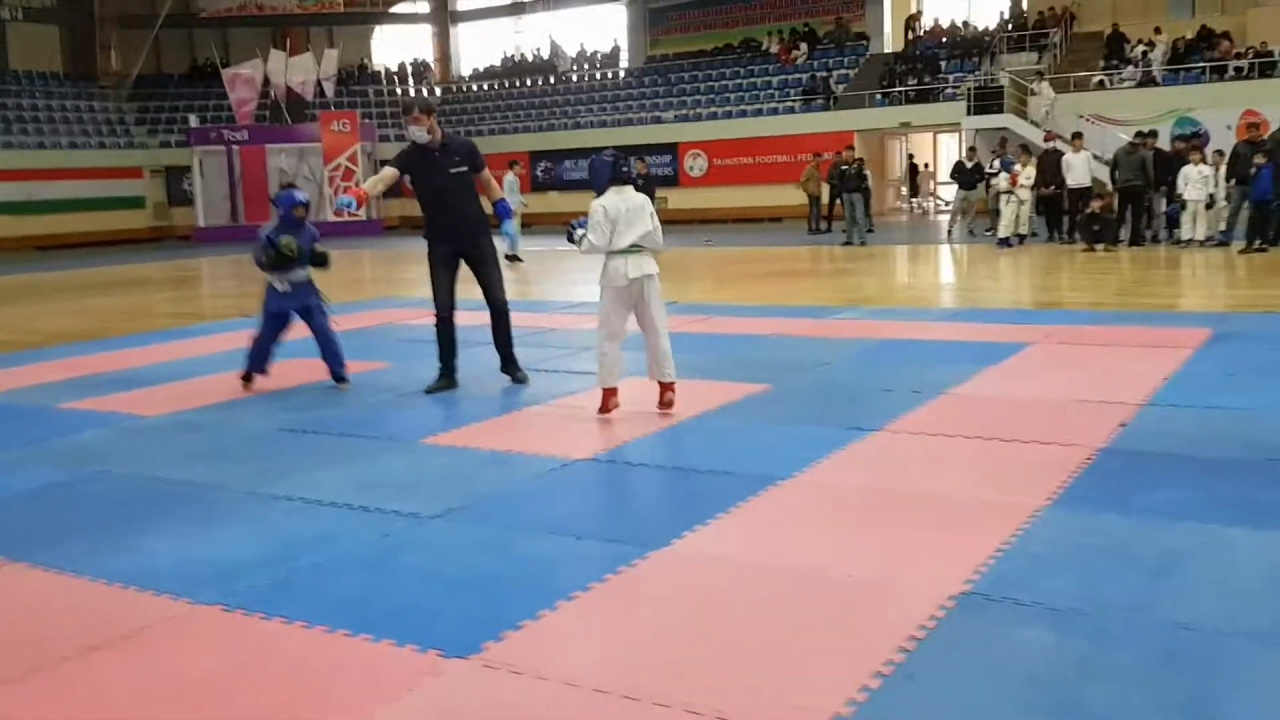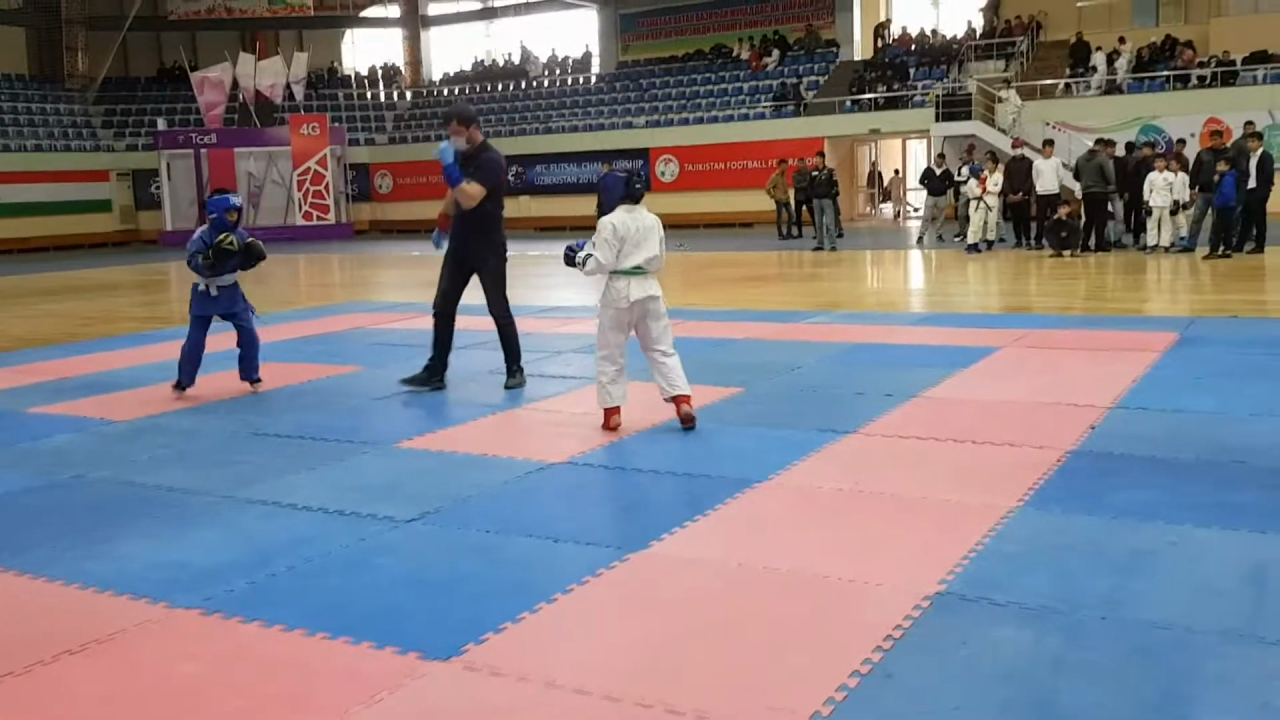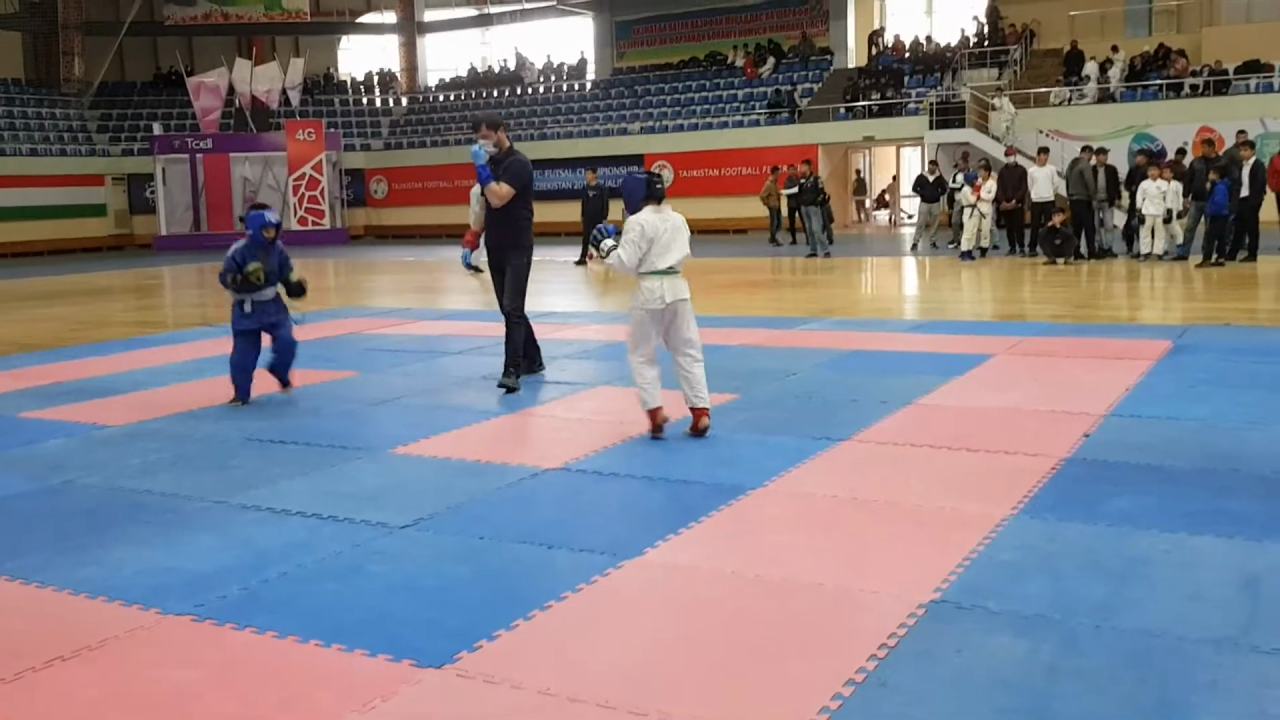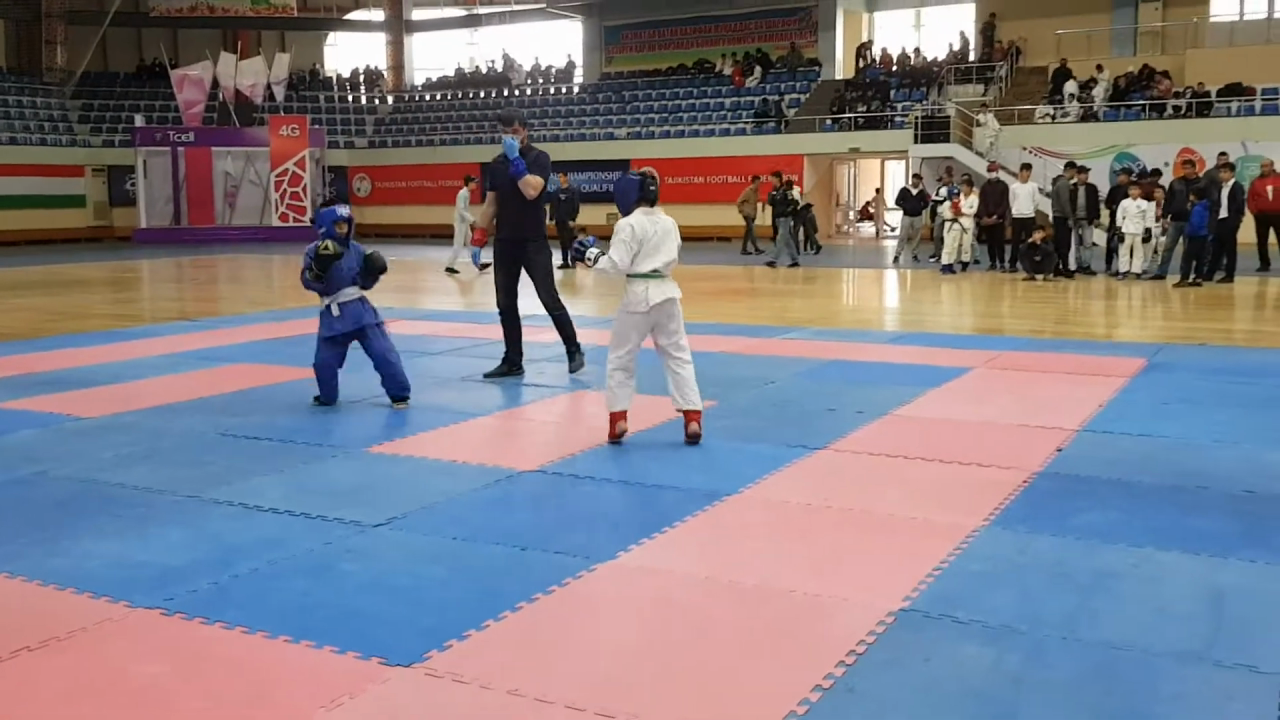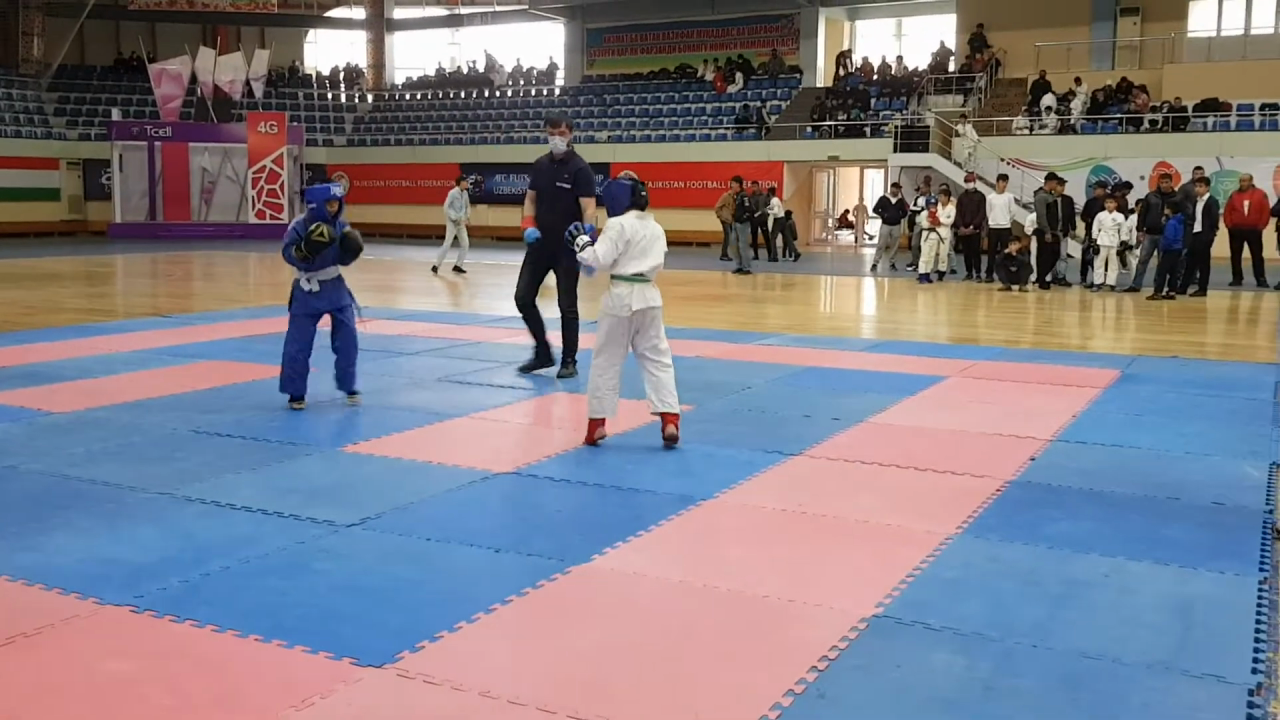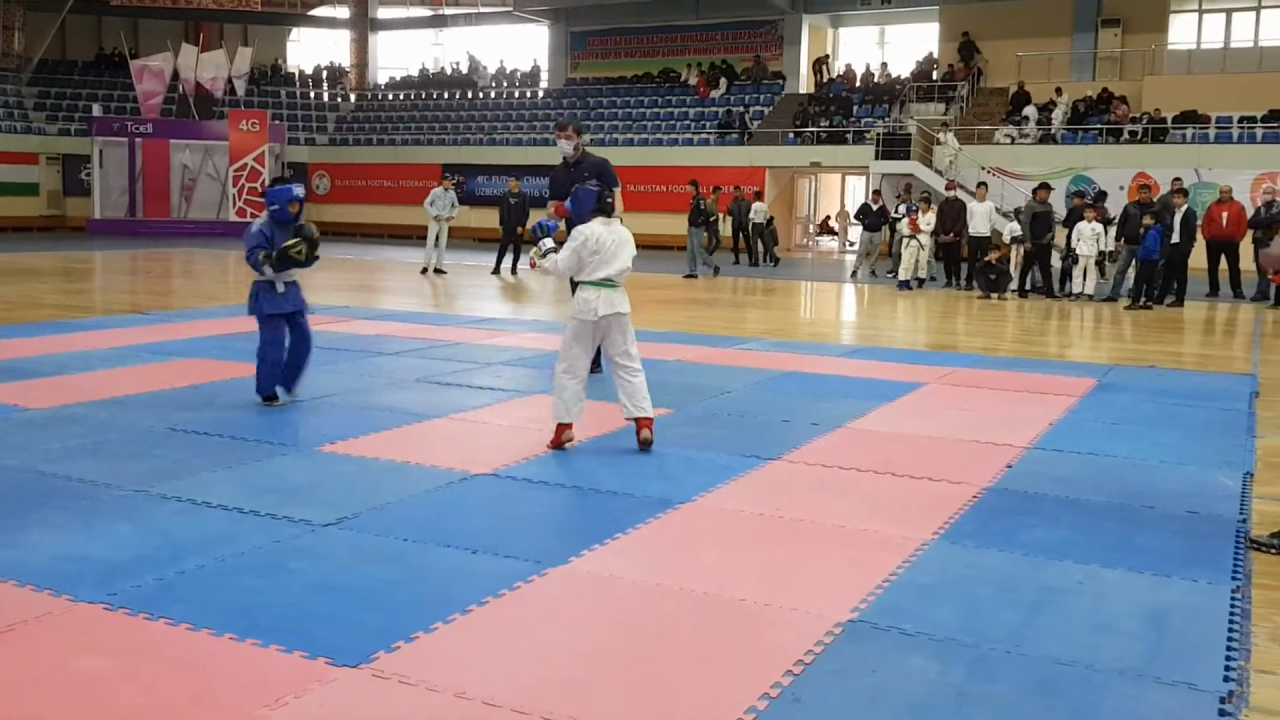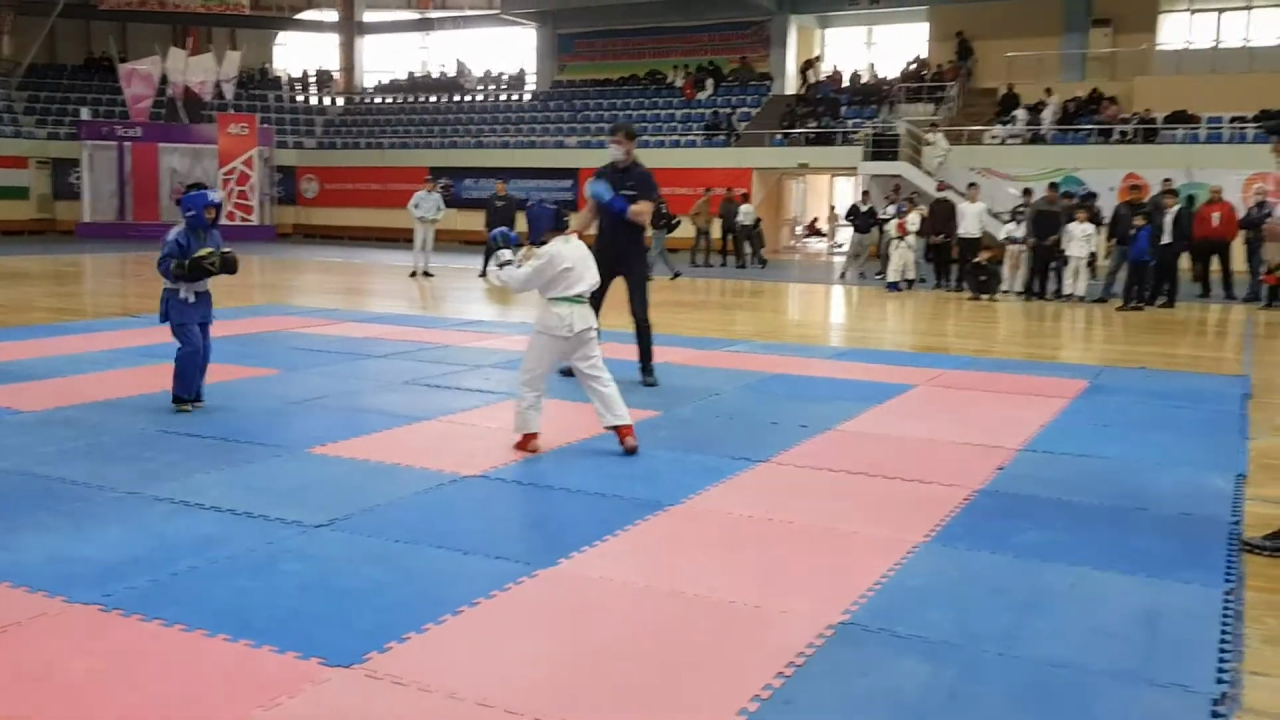
dt=0.5s
person 1, frame 1
left shoulder: (463, 146)
right shoulder: (409, 155)
left elbow: (488, 181)
right elbow: (381, 180)
left wrist: (507, 216)
right wrist: (355, 196)
left hip: (475, 236)
right hip: (440, 242)
left knee: (498, 302)
right knee: (443, 310)
left ankle: (509, 363)
right ankle: (446, 374)
person 1, frame 2
left shoulder: (492, 160)
right shoulder: (457, 155)
left elbow: (468, 199)
left wrist: (450, 166)
right wrist: (442, 226)
left hip: (488, 247)
right hip: (460, 245)
left knee: (499, 311)
right knee: (442, 308)
left ankle: (515, 369)
right ankle: (434, 372)
person 1, frame 3
left shoulder: (518, 163)
right shoulder: (490, 164)
left elbow: (498, 199)
left wrist: (481, 168)
left hip: (517, 248)
right hip: (496, 247)
left knee: (513, 309)
right knee: (509, 309)
left ankle: (511, 372)
right ankle: (532, 360)
person 1, frame 4
left shoulder: (539, 158)
right shoulder: (497, 164)
left elbow: (531, 191)
right elbow: (490, 204)
left wrist: (514, 158)
right wrist: (478, 240)
left hip: (533, 242)
right hip: (504, 243)
left knee: (549, 300)
right knee: (505, 305)
left ankle: (575, 351)
right ankle: (512, 361)
person 1, frame 5
left shoulder: (580, 168)
right shoulder: (540, 165)
left elbow: (589, 210)
right wrist: (528, 225)
left hip: (567, 246)
right hip: (539, 243)
left knee: (567, 305)
right knee: (523, 299)
left ankle: (569, 361)
right ankle: (541, 352)
person 1, frame 6
left shoulder: (599, 165)
right shoulder: (557, 174)
left elbow: (616, 200)
right elbow: (552, 211)
right wrist: (563, 209)
right ankle: (592, 359)
person 1, frame 7
left shoulder: (643, 176)
right shoulder: (603, 173)
left elbow: (643, 216)
right elbow: (590, 210)
left wrist: (612, 200)
right wrist: (572, 236)
left hip: (633, 255)
right hip: (603, 252)
left knee: (639, 314)
right knee: (588, 307)
left ankle: (647, 368)
person 2, frame 1
left shoulder: (601, 205)
right shoulder: (643, 201)
left elbow: (596, 245)
right elbow: (657, 240)
left wrist: (579, 235)
left hip: (617, 272)
right hip: (646, 268)
left knee: (611, 335)
right knee: (656, 332)
left ankle: (610, 396)
right ankle: (667, 389)
person 2, frame 2
left shoulder: (610, 223)
right shoulder: (653, 221)
left elbow: (603, 263)
right elbow: (658, 261)
left wrist: (580, 258)
left hip: (620, 291)
right hip: (648, 289)
left knee: (609, 354)
right knee: (662, 349)
left ankle: (612, 412)
right ankle: (683, 403)
person 2, frame 3
left shoulder: (637, 222)
right shoulder: (679, 220)
left elbow: (626, 262)
left wrist: (606, 246)
left hip: (650, 292)
right hip: (678, 290)
left knee: (641, 356)
right knee: (689, 353)
left ankle: (656, 410)
right ankle: (701, 413)
person 2, frame 4
left shoulder: (628, 225)
right shoulder: (670, 223)
left elbow: (617, 264)
left wrist: (591, 255)
left hip: (637, 295)
right hip: (666, 293)
left knee: (620, 358)
right knee: (679, 356)
left ankle: (618, 418)
right ankle: (693, 418)
person 2, frame 5
left shoulder: (618, 225)
right shoulder: (656, 228)
left elbow: (599, 259)
left wrist: (581, 241)
left hip: (620, 298)
right hip: (648, 297)
left knee: (604, 361)
right knee: (658, 360)
left ankle: (597, 423)
right ankle: (669, 421)
person 2, frame 6
left shoulder: (584, 233)
right shoulder: (625, 234)
left elbow: (561, 268)
left wrist: (546, 246)
left hip: (588, 303)
right hip: (616, 303)
left knee: (570, 368)
right knee: (629, 366)
left ankle: (565, 426)
right ankle: (644, 424)
person 2, frame 7
left shoulder: (548, 253)
right shoulder: (581, 248)
left elbow: (519, 281)
left wrist: (504, 257)
left hip: (556, 318)
right hip: (583, 317)
left knee: (532, 377)
right knee: (598, 376)
left ankle: (529, 436)
right ankle: (625, 433)
person 3, frame 1
left shoulder: (309, 230)
right shoulder: (272, 232)
left elbow: (316, 256)
right elbow: (260, 259)
left wrist: (321, 257)
right wrist: (276, 257)
left hip: (304, 289)
right hip: (280, 290)
left knee: (324, 331)
right knee: (268, 335)
left ankle: (339, 373)
right ankle: (252, 370)
person 3, frame 2
left shoulder: (239, 234)
right shoulder: (203, 235)
left elbow: (244, 263)
right elbow: (194, 263)
left wrist: (253, 255)
right wrist: (214, 256)
left hip: (231, 292)
right hip: (206, 294)
left knee: (249, 334)
right knee: (195, 339)
left ankle: (251, 375)
right ankle: (183, 380)
person 3, frame 3
left shoulder: (278, 249)
right shoulder: (239, 251)
left elbow: (286, 271)
right elbow: (225, 277)
left wrist: (294, 283)
right wrist: (242, 281)
left hip: (272, 305)
right hip: (247, 308)
left knee: (286, 342)
right knee: (244, 354)
left ankle: (280, 372)
right ankle: (241, 394)
person 3, frame 4
left shoulder: (356, 249)
right shoulder: (314, 251)
left elbow: (364, 282)
right elbow: (309, 282)
left wrist: (373, 272)
right wrist: (319, 266)
left hip: (360, 309)
right hip: (333, 314)
left knee: (383, 352)
right knee: (324, 361)
left ankle: (400, 394)
right ankle: (327, 396)
person 3, frame 5
left shoulder: (340, 224)
right shoulder: (300, 226)
left elbow: (343, 259)
right elbow: (290, 255)
left wrist: (351, 249)
right wrist: (308, 247)
left hip: (334, 286)
right hip: (307, 290)
left knee: (347, 337)
right knee: (299, 341)
left ankle: (348, 386)
right ankle: (295, 393)
person 3, frame 6
left shoulder: (295, 226)
right shoulder: (261, 228)
left elbow: (301, 262)
right elbow: (255, 260)
left wrist: (310, 250)
right wrist: (280, 257)
left hip: (291, 289)
right hip: (267, 292)
left knee: (302, 338)
right knee: (273, 343)
left ankle: (287, 381)
right ankle: (267, 391)
person 3, frame 7
left shoulder: (213, 234)
right shoulder: (178, 236)
right elbow: (165, 267)
left wrist: (224, 264)
right wrist: (189, 267)
left hip: (200, 298)
right hip: (178, 299)
left knee: (201, 349)
right knee: (192, 347)
left ankle: (190, 393)
right ankle: (182, 396)
